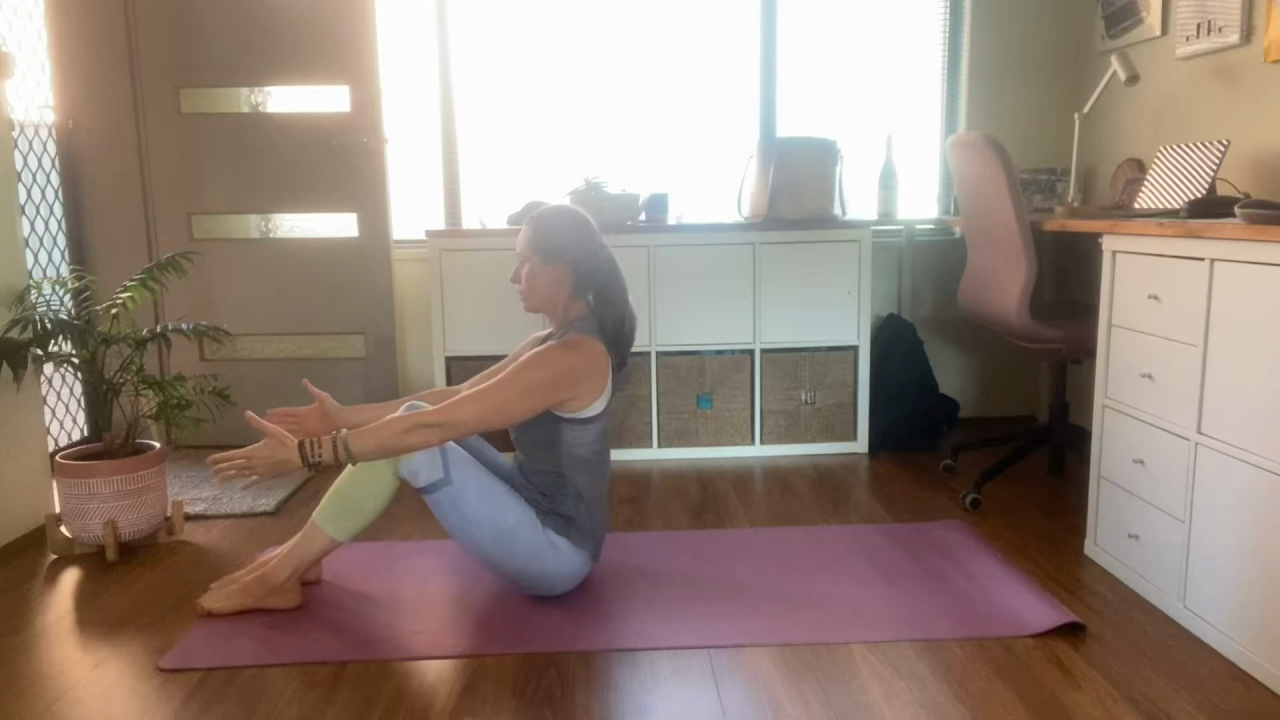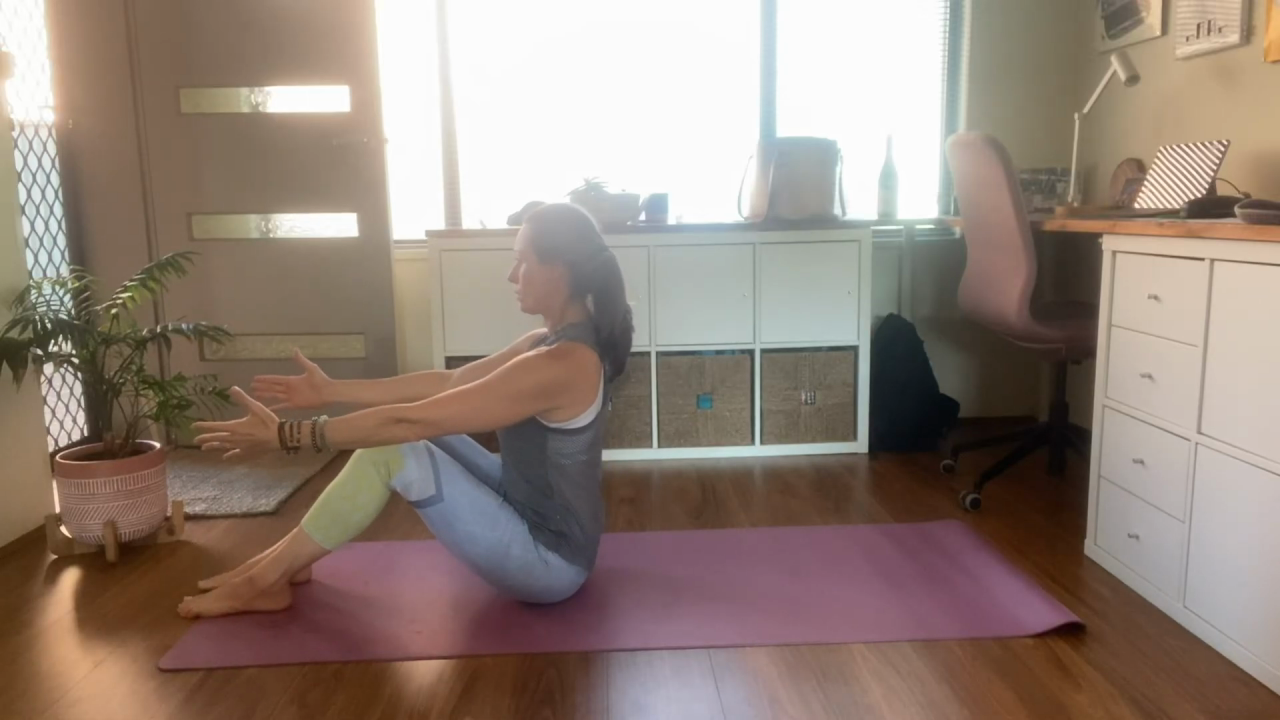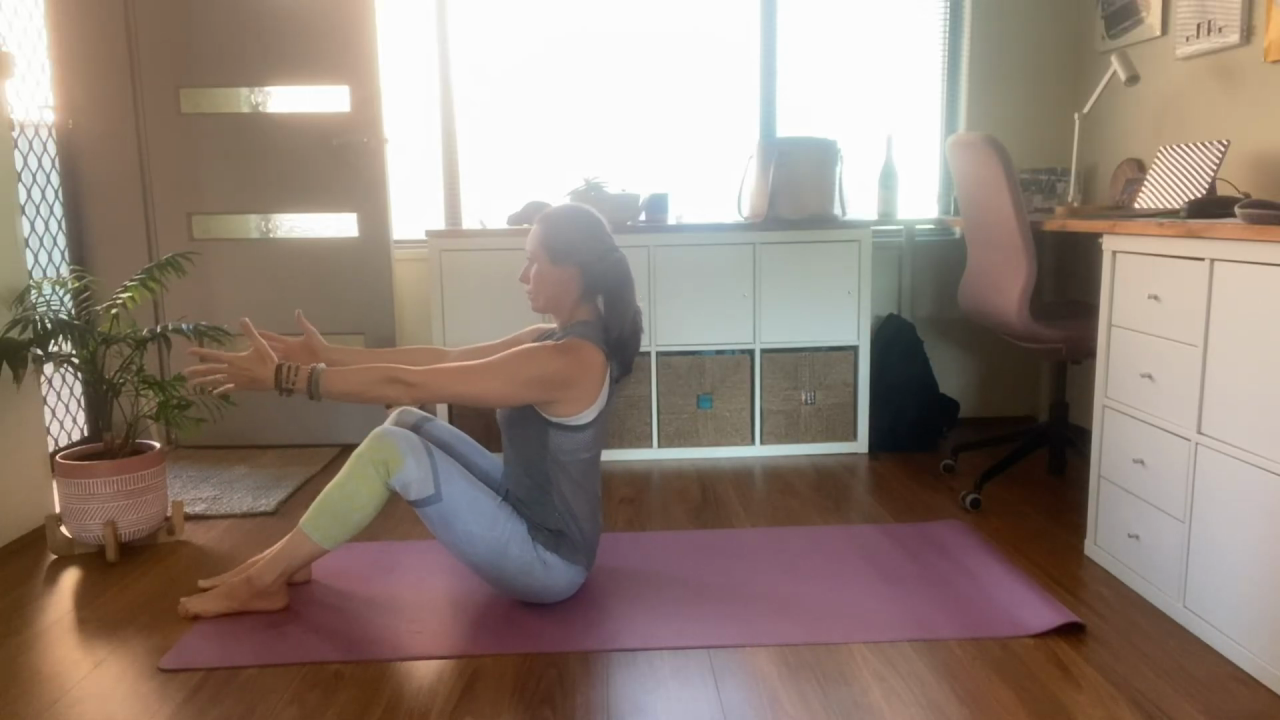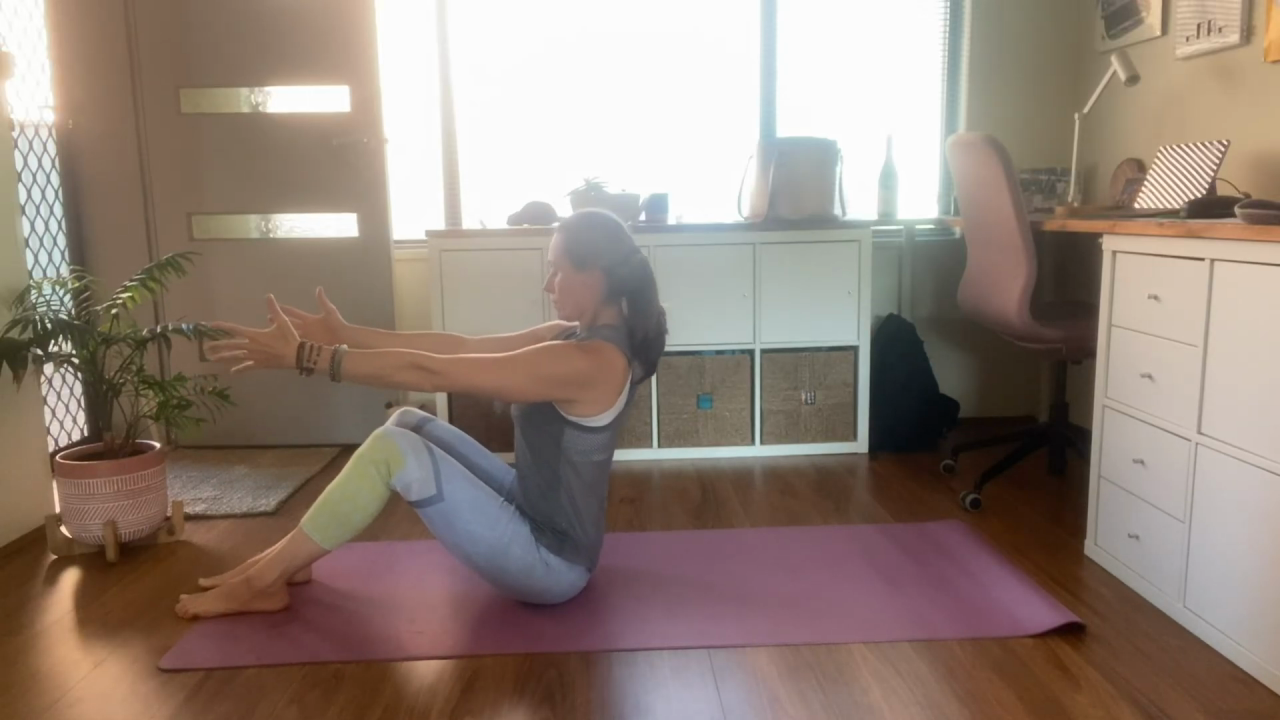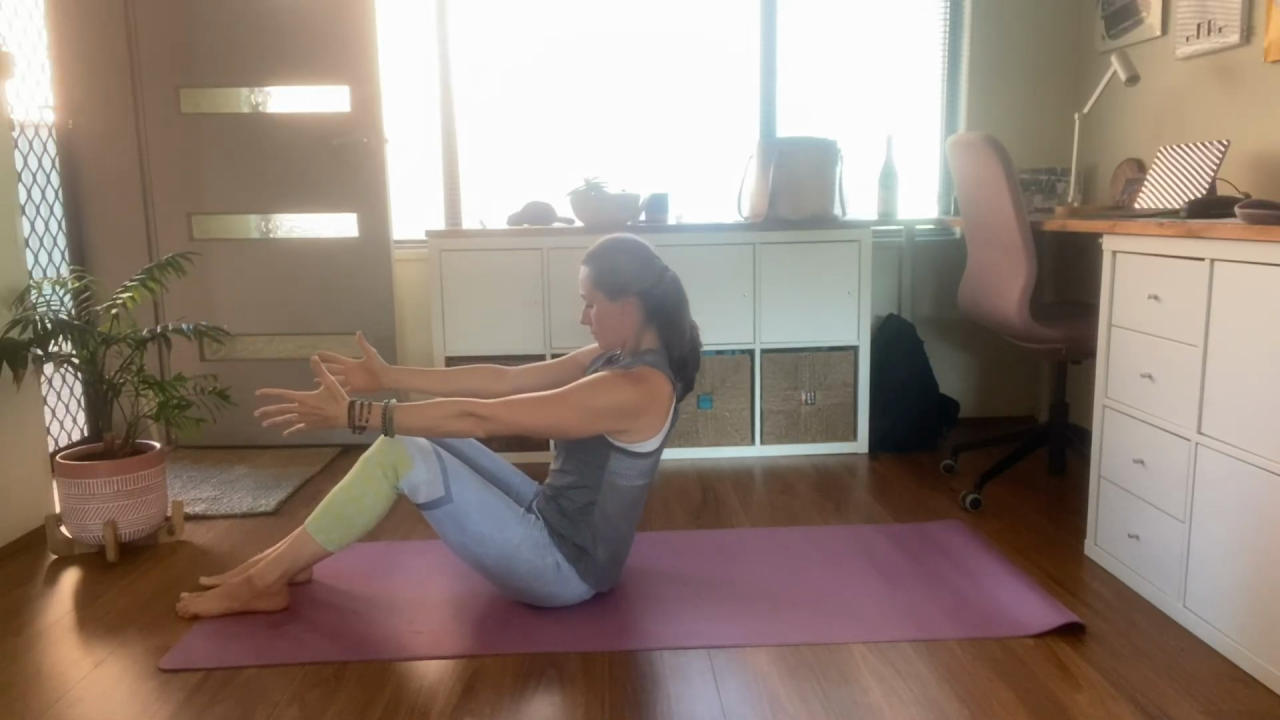
dt=1s
person 1, frame 1
left shoulder: (571, 358)
right shoulder: (558, 343)
left elbow: (435, 425)
right elbow: (458, 399)
left wrist: (303, 453)
right wrist: (343, 418)
left hip: (556, 552)
right hip: (545, 518)
left knee: (407, 443)
right knee: (411, 416)
left ankle: (276, 578)
right ankle: (295, 557)
person 1, frame 2
left shoulder: (560, 365)
right shoulder: (557, 343)
left elbow: (410, 420)
right elbow: (449, 383)
left wrist: (285, 435)
right wrist: (332, 390)
left hip: (549, 560)
right hip: (537, 521)
left knee: (393, 451)
right knee: (400, 436)
left ankle: (264, 581)
right ankle: (285, 559)
person 1, frame 3
left shoulder: (564, 361)
right shoulder: (564, 340)
left elbow: (409, 384)
right elbow: (446, 360)
left wrist: (282, 377)
right wrist: (329, 357)
left hip: (547, 560)
right hip: (535, 522)
left knee: (390, 449)
right knee: (407, 424)
left ankle: (261, 583)
right ankle: (285, 560)
person 1, frame 4
left shoulder: (587, 361)
right shoulder: (582, 338)
left elbow: (432, 372)
right elbow: (462, 349)
left wrist: (304, 357)
right wrist: (347, 336)
left hip: (550, 561)
right hip: (540, 521)
left knee: (391, 450)
right knee: (407, 424)
left ankle: (261, 582)
right ankle: (283, 559)
person 1, frame 5
left shoulder: (635, 389)
right shoulder: (619, 358)
left elbow: (481, 418)
right elbow: (506, 379)
left wrist: (354, 414)
right wrist: (390, 377)
left hip: (564, 567)
right hip: (554, 525)
left knee: (400, 454)
right knee: (413, 436)
left ankle: (261, 582)
right ankle: (284, 561)
